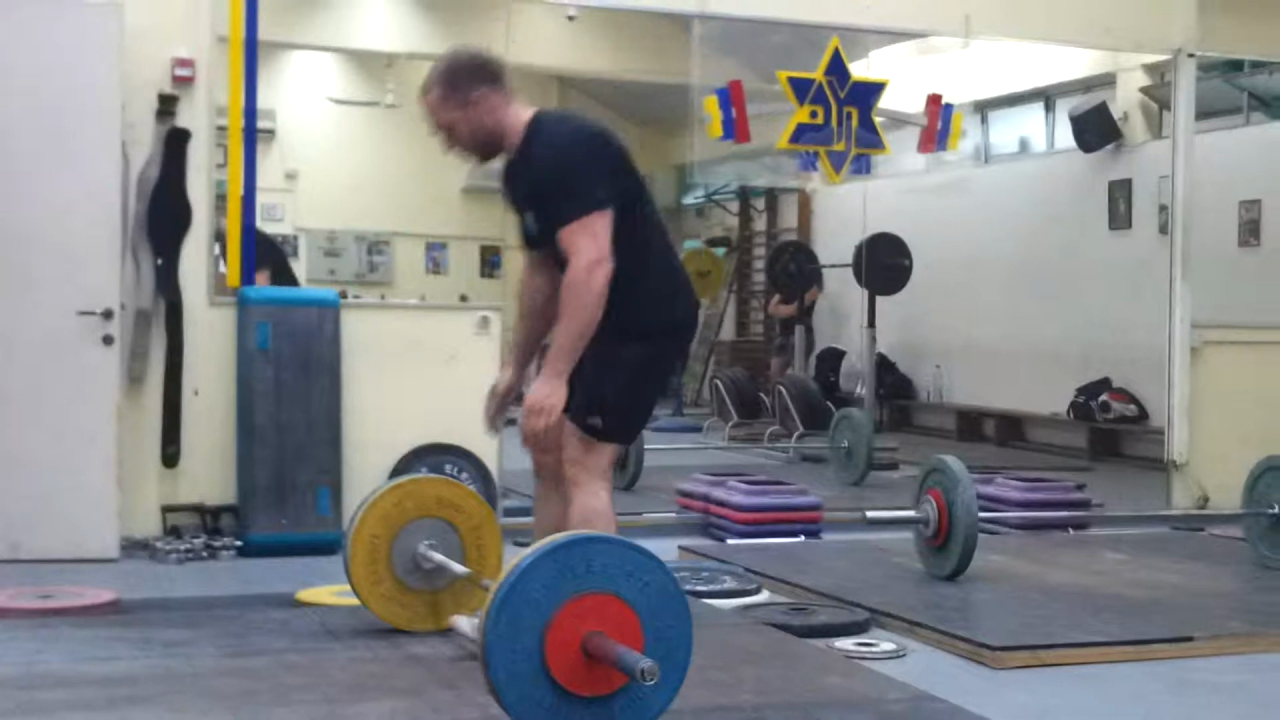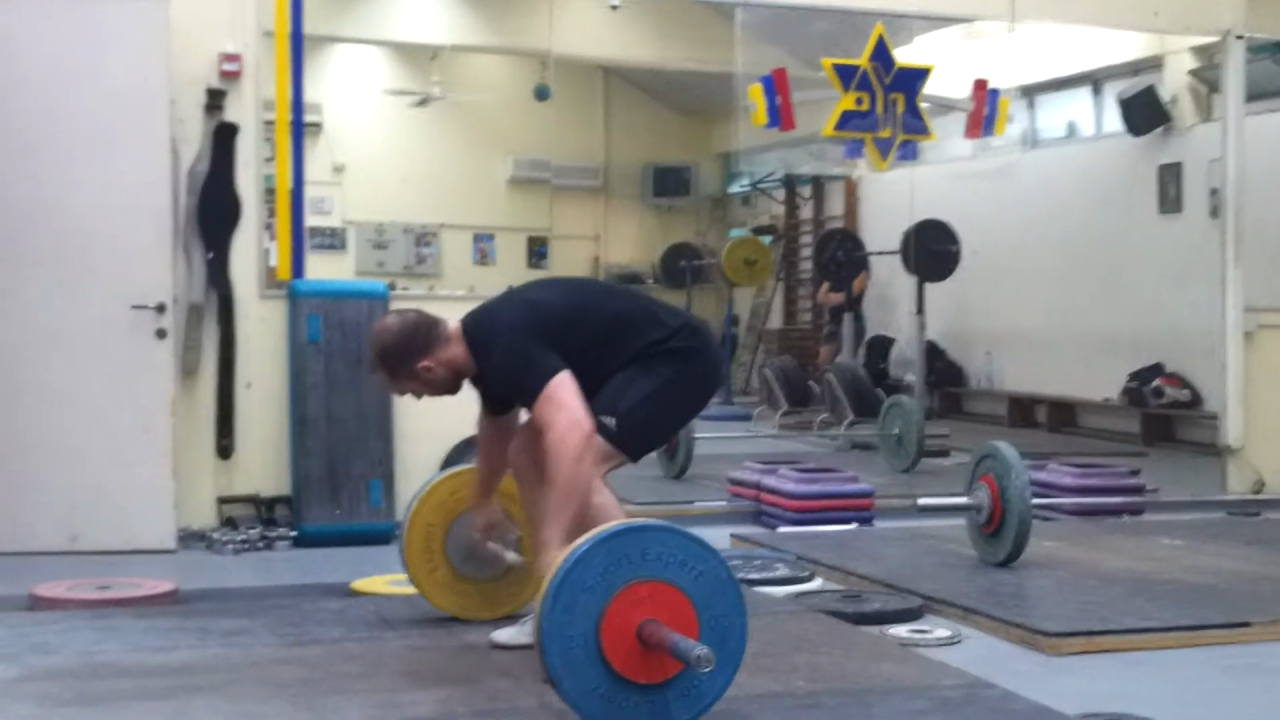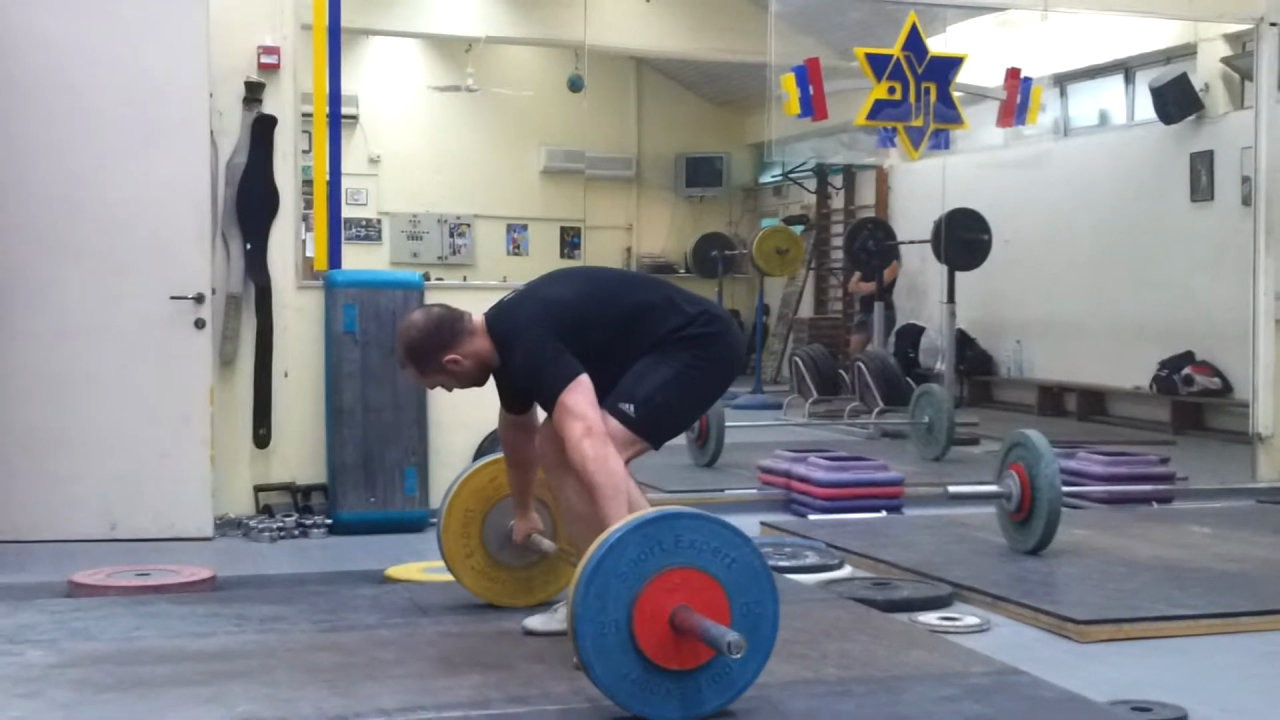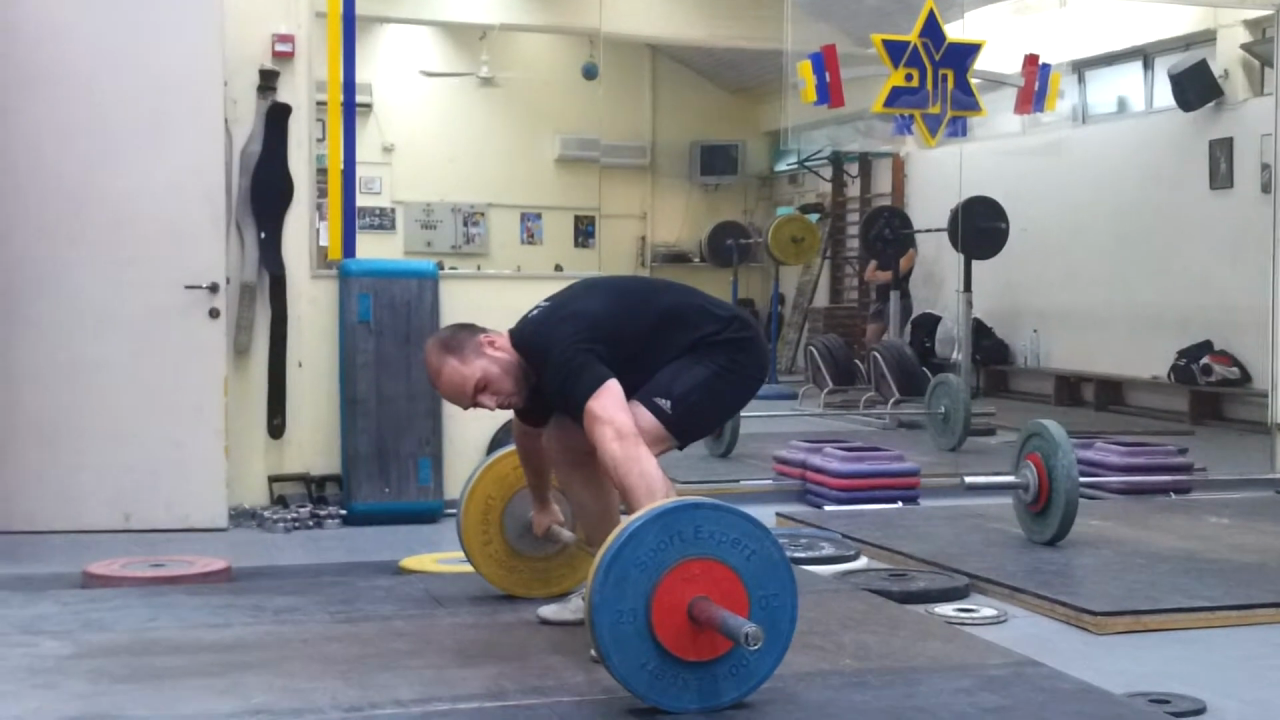
dt=0.7s
person 1, frame 1
left shoulder: (566, 148)
right shoulder: (522, 168)
left elbow: (591, 265)
right elbow: (542, 270)
left wrist: (554, 377)
right wrist: (516, 365)
left hip: (642, 326)
right hip: (605, 335)
left knee: (579, 468)
right knee: (546, 445)
person 1, frame 2
left shoulder: (507, 344)
right shoulder: (481, 343)
left elbow: (571, 429)
right elbow: (498, 424)
left wrist: (554, 545)
right wrist: (484, 501)
left hip: (678, 358)
right hip: (631, 359)
left knee: (578, 465)
right knee: (525, 453)
person 1, frame 3
left shoulder: (529, 341)
right shoulder: (506, 338)
left elbow: (588, 437)
right elbow: (518, 427)
right wrist: (524, 512)
left hip: (700, 343)
right hip: (652, 347)
left knee: (595, 450)
right knee: (553, 447)
person 1, frame 4
left shoulder: (560, 353)
right shoulder: (530, 357)
left elbow: (619, 441)
right elbow: (530, 433)
right wrist: (542, 505)
left hip: (726, 349)
left knee: (621, 447)
right knee: (563, 442)
